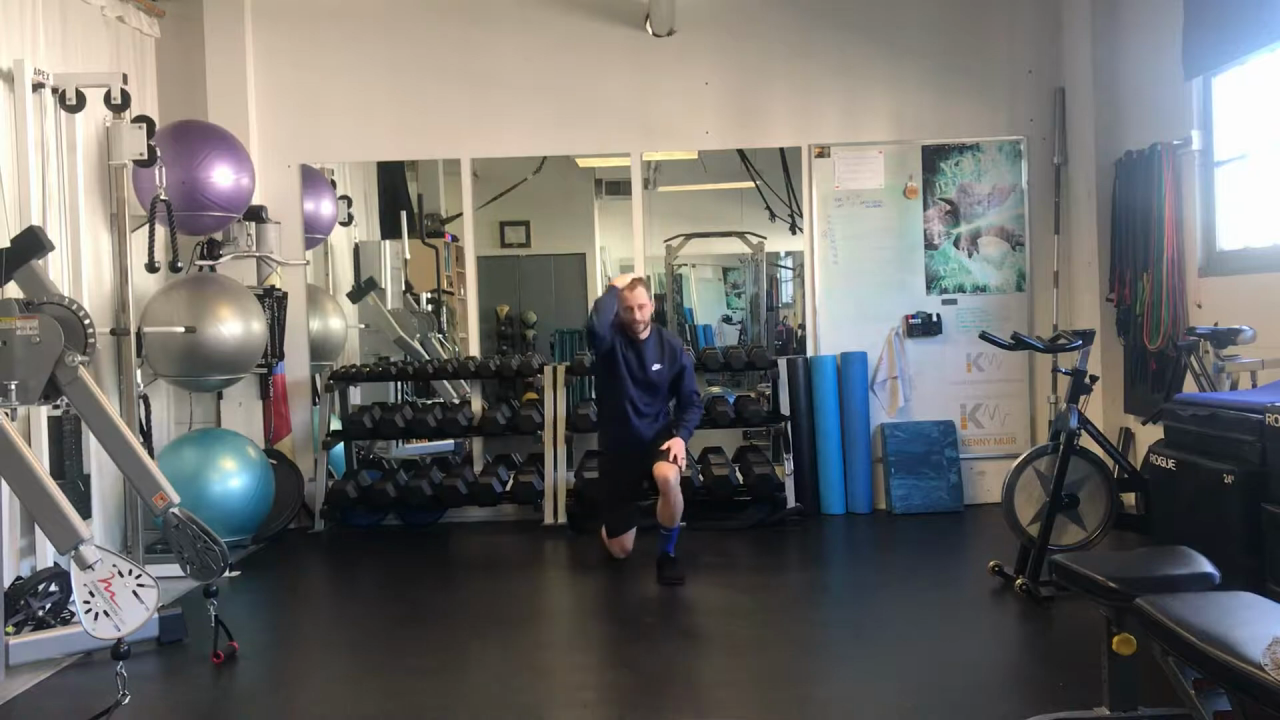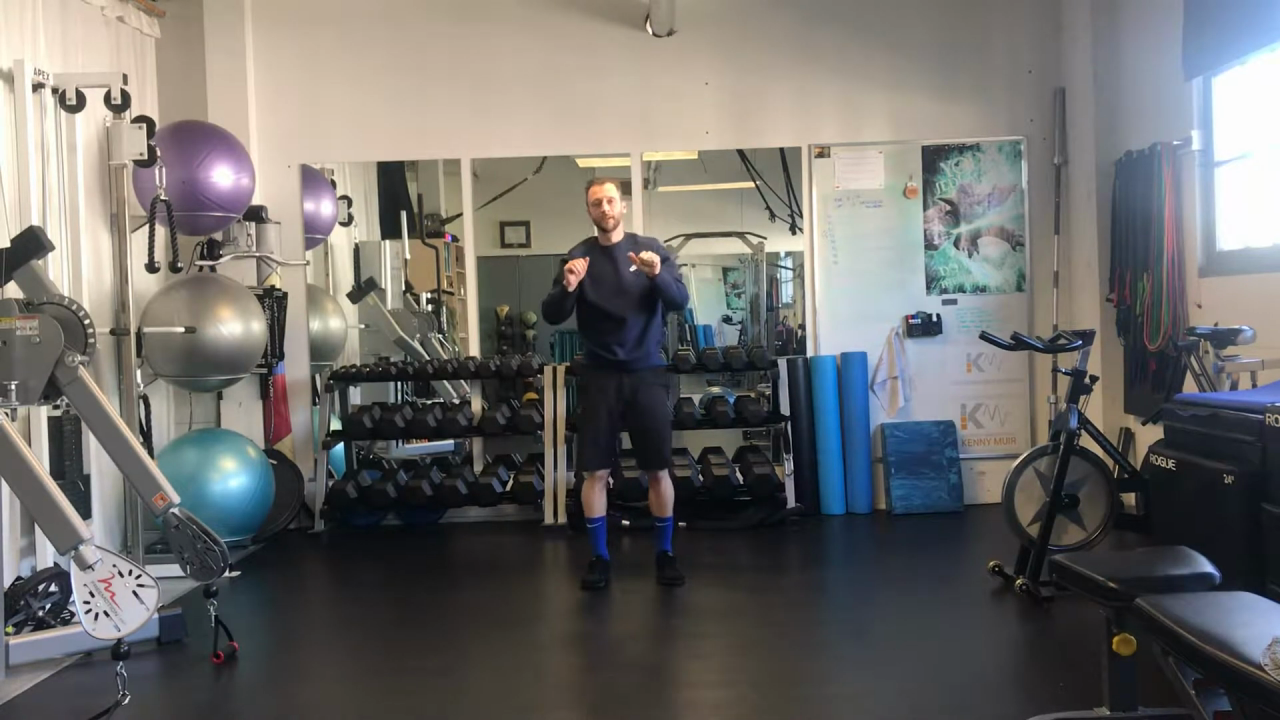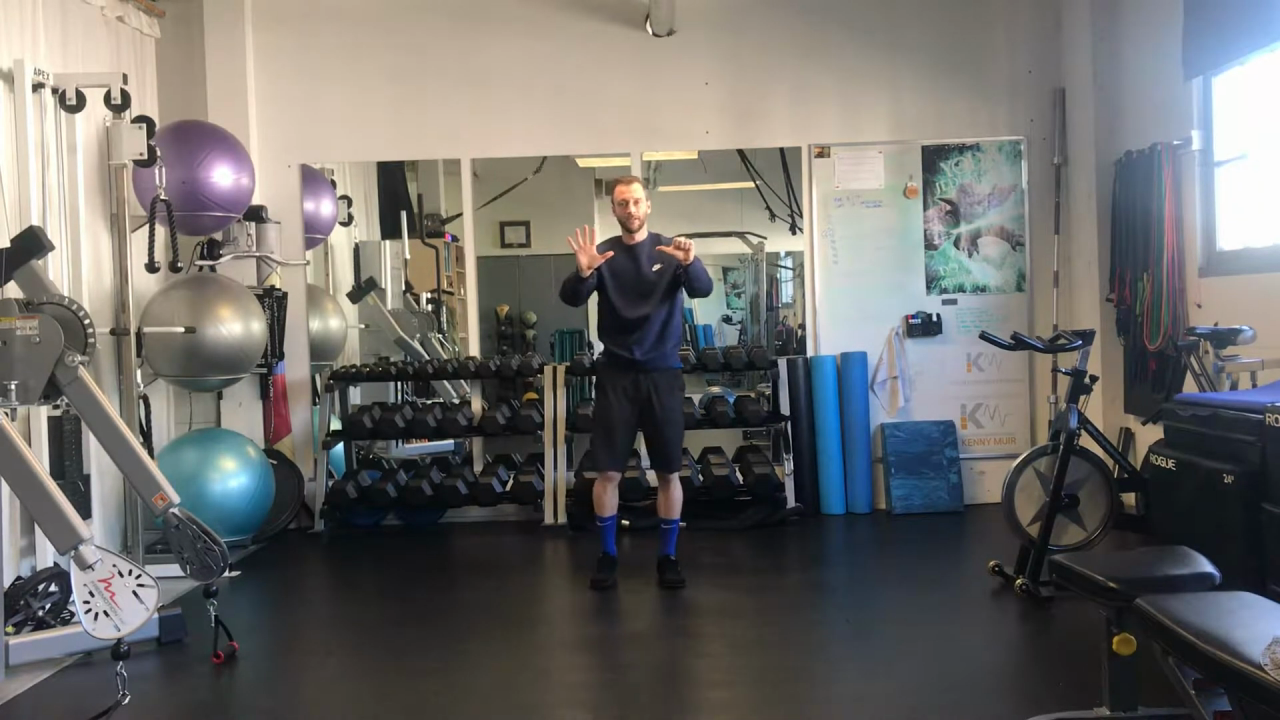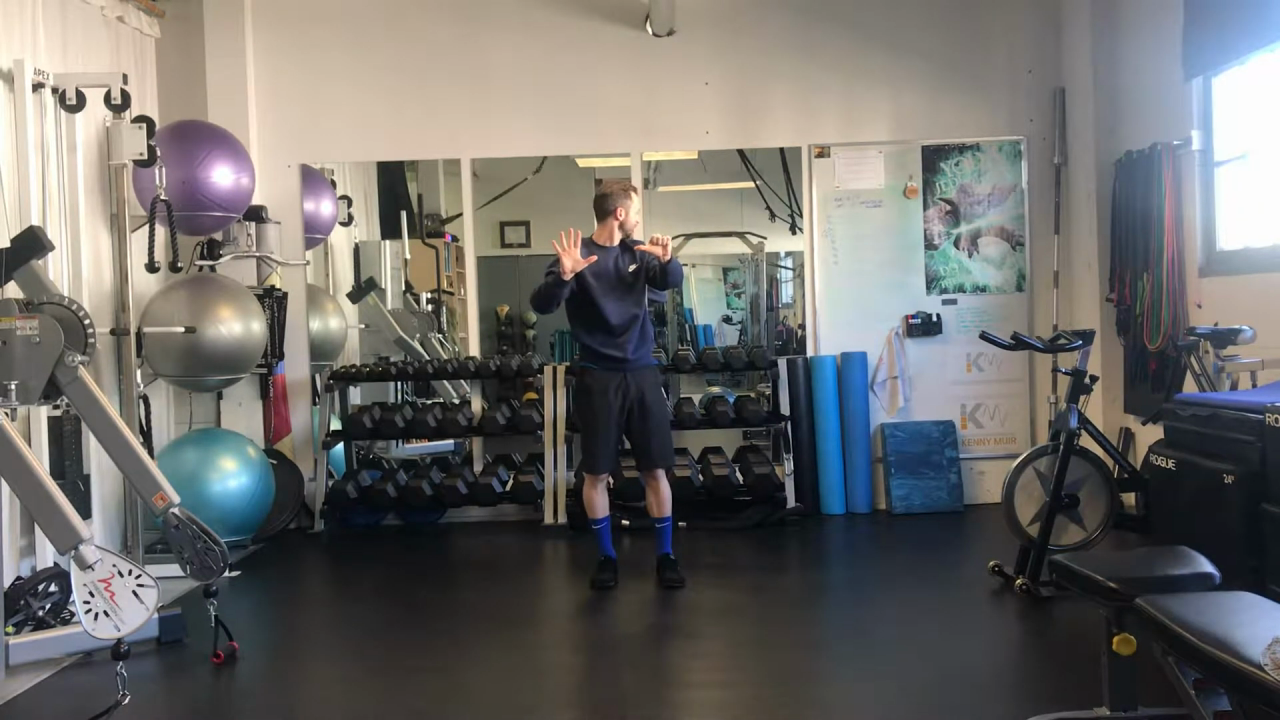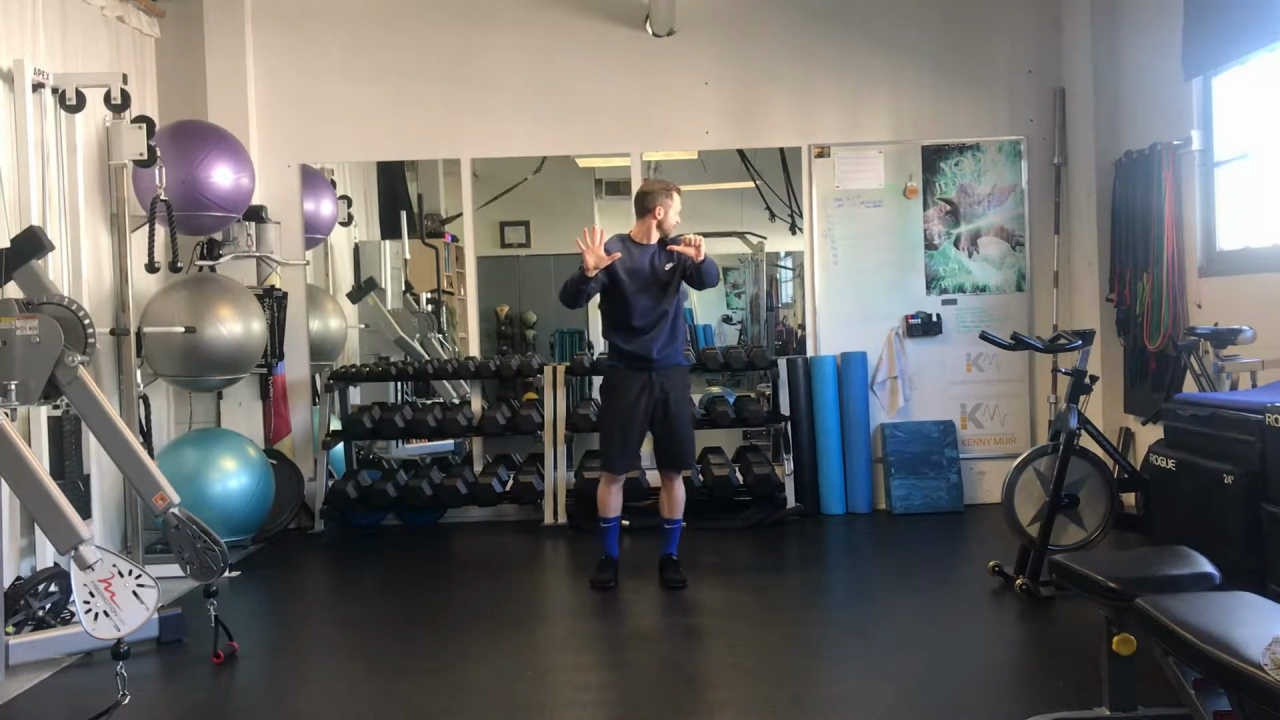
dt=1s
person 1, frame 1
left shoulder: (671, 346)
right shoulder: (610, 336)
left elbow: (690, 401)
right elbow: (595, 326)
left wrist: (681, 436)
right wrist: (614, 289)
left hip: (658, 435)
right hip: (619, 443)
left knee: (668, 478)
right knee: (620, 549)
left ankle: (667, 555)
right ankle: (612, 529)
person 1, frame 2
left shoulder: (650, 249)
right shoulder: (579, 256)
left elbow: (680, 301)
right elbow: (552, 316)
left wrist: (658, 274)
right wrist: (567, 287)
left hip: (647, 374)
right hip: (599, 377)
left knee: (658, 471)
right knee: (595, 472)
left ankle: (665, 553)
right ankle: (599, 557)
person 1, frame 3
left shoulder: (669, 249)
right shoulder: (604, 252)
left elbow: (702, 289)
right elbow: (571, 298)
left wrist: (689, 262)
right wrist: (583, 272)
left hip: (663, 373)
right hip: (616, 374)
left knee: (668, 472)
right knee: (607, 471)
left ankle: (668, 556)
right ankle: (607, 555)
person 1, frame 4
left shoulder: (636, 252)
right shoulder: (579, 253)
left elbow: (670, 282)
right elbow: (542, 305)
left wrist: (666, 259)
right wrist: (564, 275)
left hip: (642, 372)
right hip: (598, 377)
left knee: (655, 470)
right knee: (596, 473)
left ankle: (666, 555)
right ankle: (606, 557)
person 1, frame 5
left shoulder: (675, 250)
right shoulder: (612, 250)
left elbow: (709, 281)
right elbow: (571, 300)
left wrist: (700, 258)
right wrist: (588, 272)
left hip: (671, 373)
right hip: (625, 374)
left knee: (673, 471)
right knee: (613, 472)
left ankle: (670, 556)
right ankle: (609, 556)
